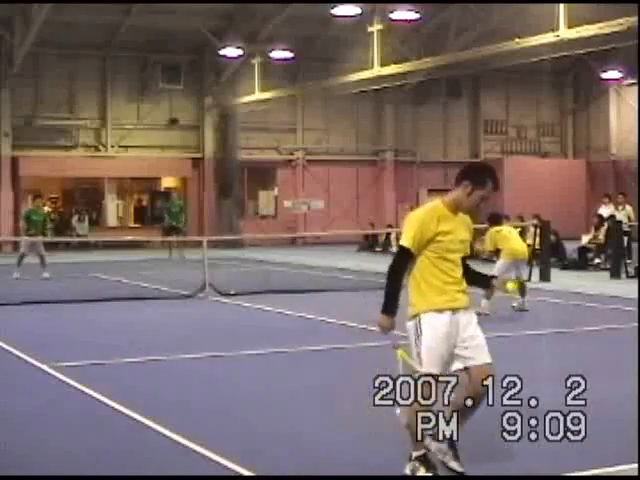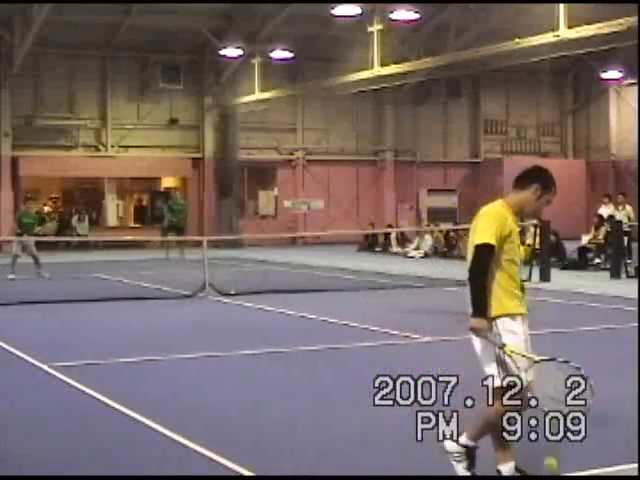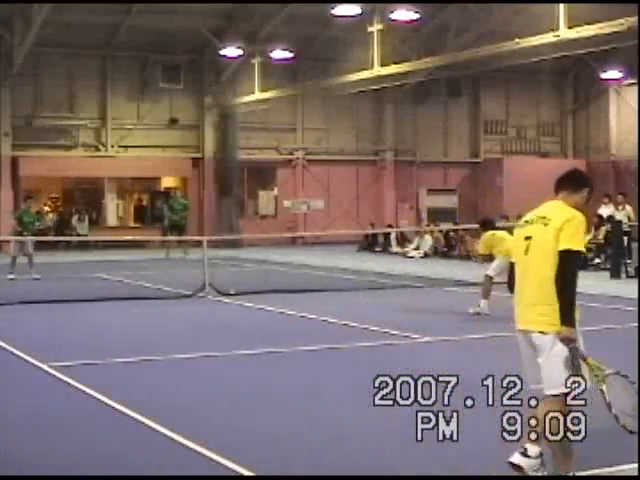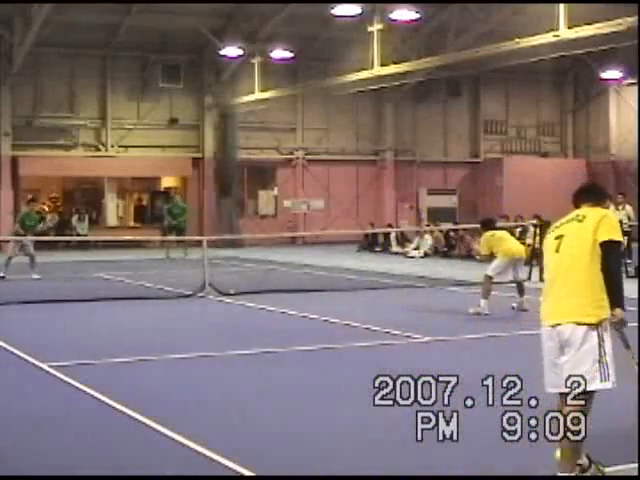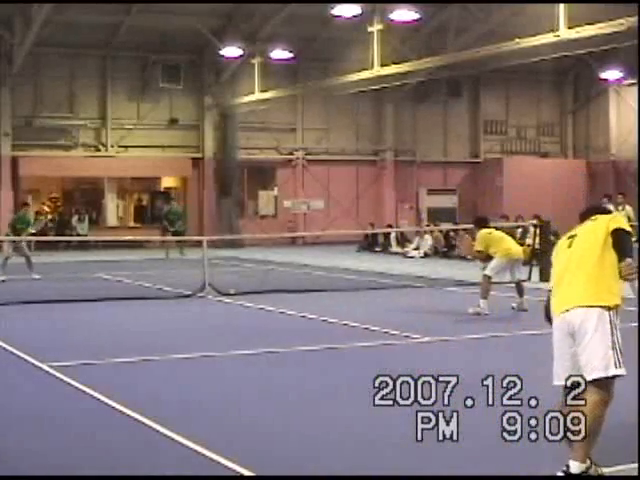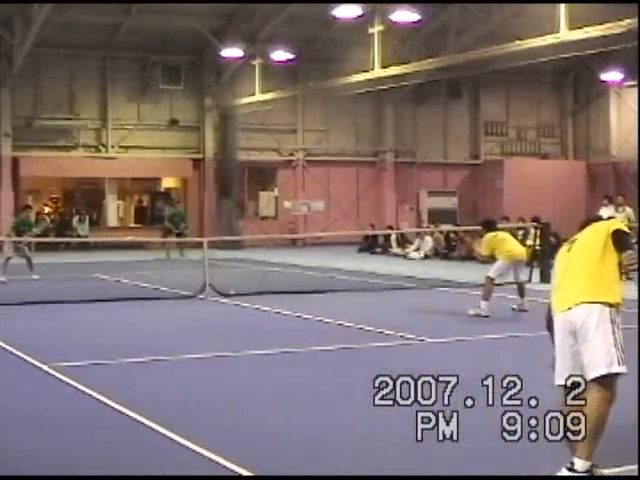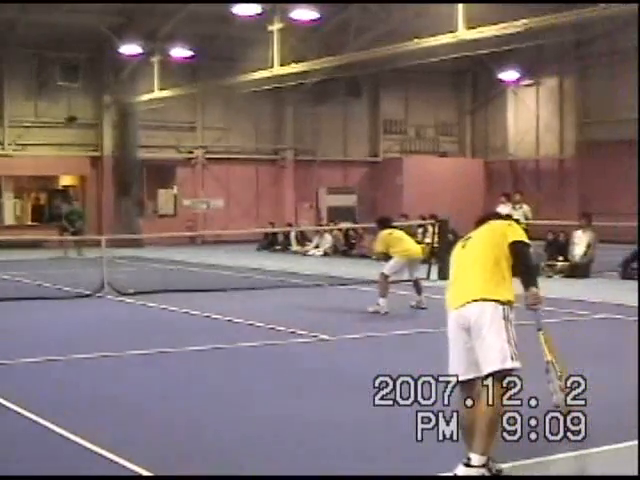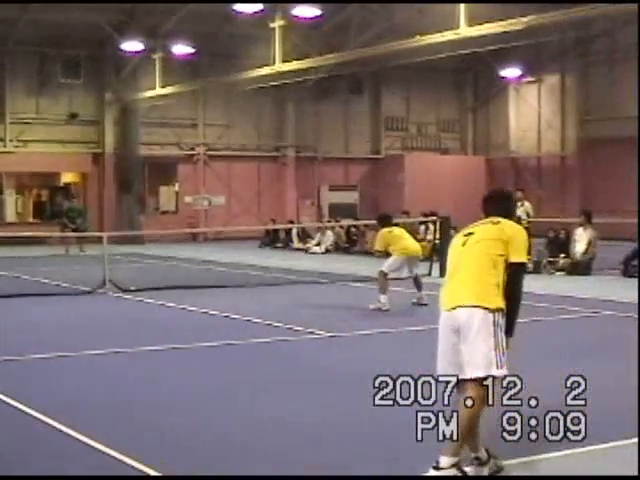
dt=0.4s
person 1, frame 1
left shoulder: (465, 223)
right shoulder: (424, 216)
right elbow: (399, 266)
left wrist: (488, 281)
right wrist: (388, 312)
left hip: (461, 311)
right hip: (430, 313)
left knee: (482, 376)
right knee: (424, 388)
left ankle: (444, 438)
right ankle: (418, 457)
person 1, frame 2
left shoulder: (508, 219)
right shoulder: (495, 214)
right elbow: (478, 267)
right wrist: (480, 315)
left hip: (511, 317)
right hip: (497, 319)
left knee: (504, 394)
right knee: (516, 394)
left ankle: (506, 467)
right ankle: (464, 443)
person 1, frame 3
left shoulder: (528, 219)
right shoulder: (572, 218)
right elbow: (566, 274)
right wrist: (569, 323)
left hip: (525, 320)
right hip: (553, 323)
left knee: (549, 395)
right knee: (559, 400)
left ankle: (528, 452)
right ankle: (563, 472)
person 1, frame 4
left shoulder: (555, 229)
right shoulder: (604, 217)
right elbow: (610, 261)
right wrist: (617, 304)
left hip: (551, 318)
right hip: (584, 317)
left knee: (568, 397)
right knee: (579, 401)
left ankle: (578, 462)
right ankle: (568, 470)
person 1, frame 5
left shoulder: (564, 241)
right shoulder: (611, 221)
right elbow: (621, 238)
left wrist: (553, 319)
right wrist: (628, 260)
left hip: (561, 311)
right hip: (594, 308)
right knee: (599, 390)
left ankle: (579, 463)
right ankle: (576, 468)
person 1, frame 6
left shoulder: (566, 249)
right shoulder: (610, 226)
right elbow: (620, 236)
left wrist: (557, 335)
right wrist: (628, 252)
left hip: (562, 312)
right hip: (595, 307)
right knee: (602, 389)
left ankle: (579, 463)
right ankle: (579, 467)
person 1, frame 7
left shoulder: (462, 244)
right shoulder: (508, 227)
right elbow: (521, 253)
right wrist: (531, 287)
left hip: (457, 309)
right hip: (489, 305)
left knee: (470, 389)
right knee: (495, 384)
left ankle: (476, 459)
right ankle: (475, 463)
person 1, frame 8
left shoulder: (463, 234)
right shoulder: (514, 231)
right elbow: (514, 284)
right wrist: (508, 331)
left hip: (450, 308)
right hip: (480, 309)
left knee: (466, 389)
right knee: (477, 388)
left ankle: (479, 458)
right ankle: (446, 463)
